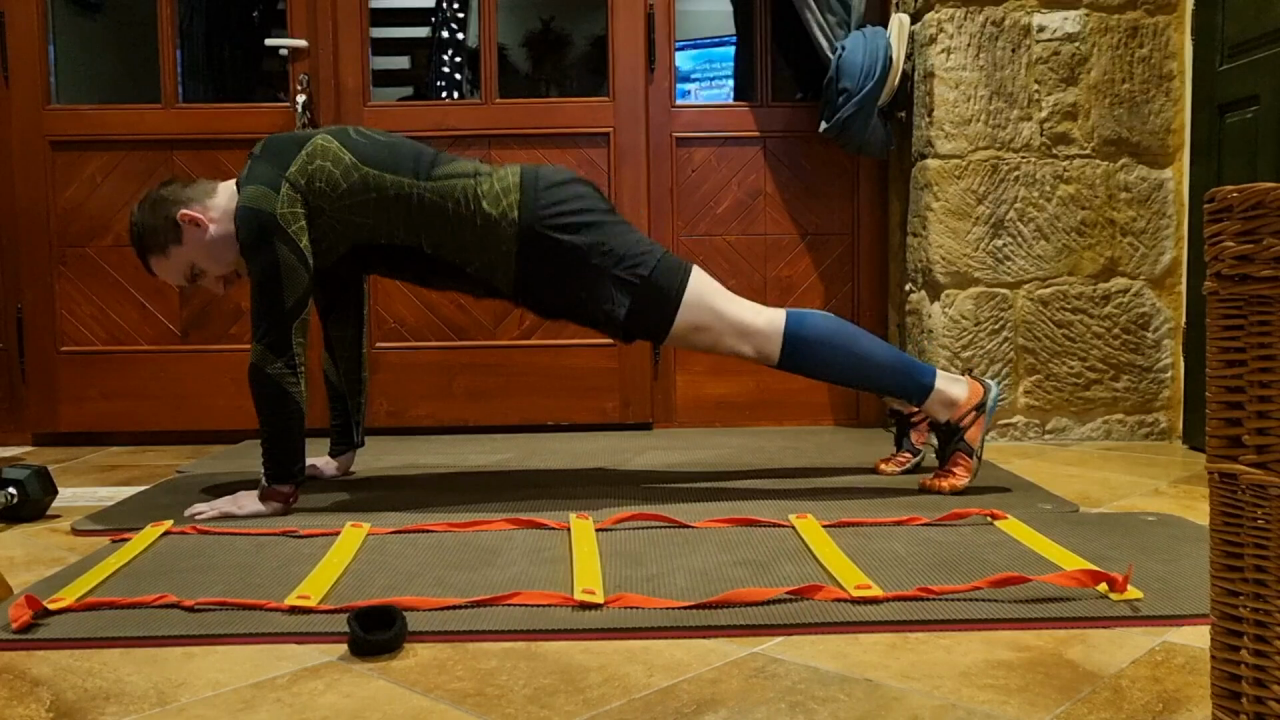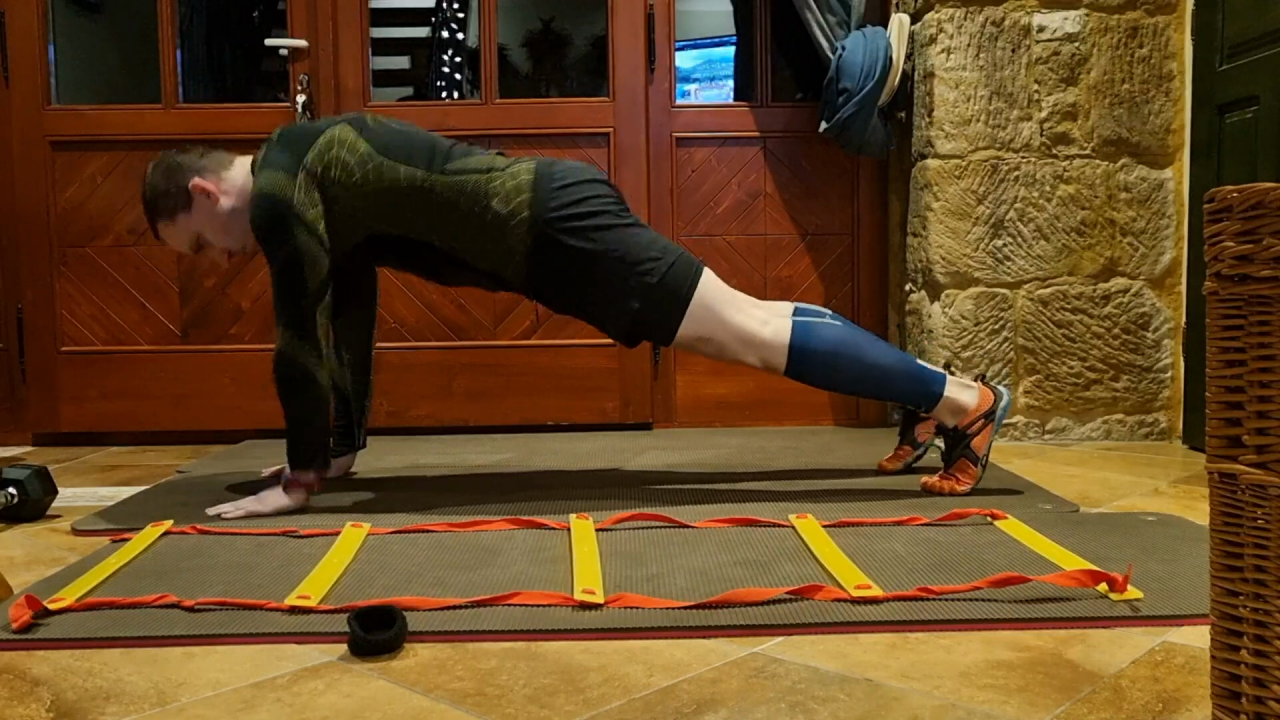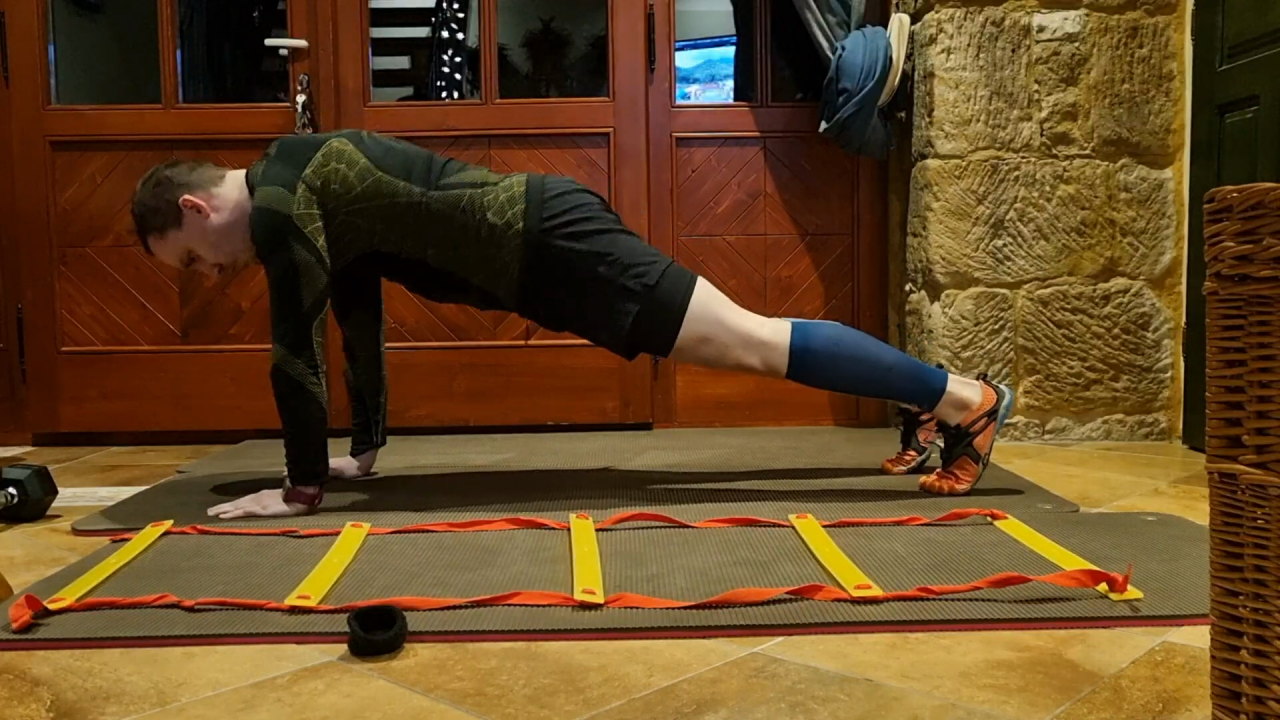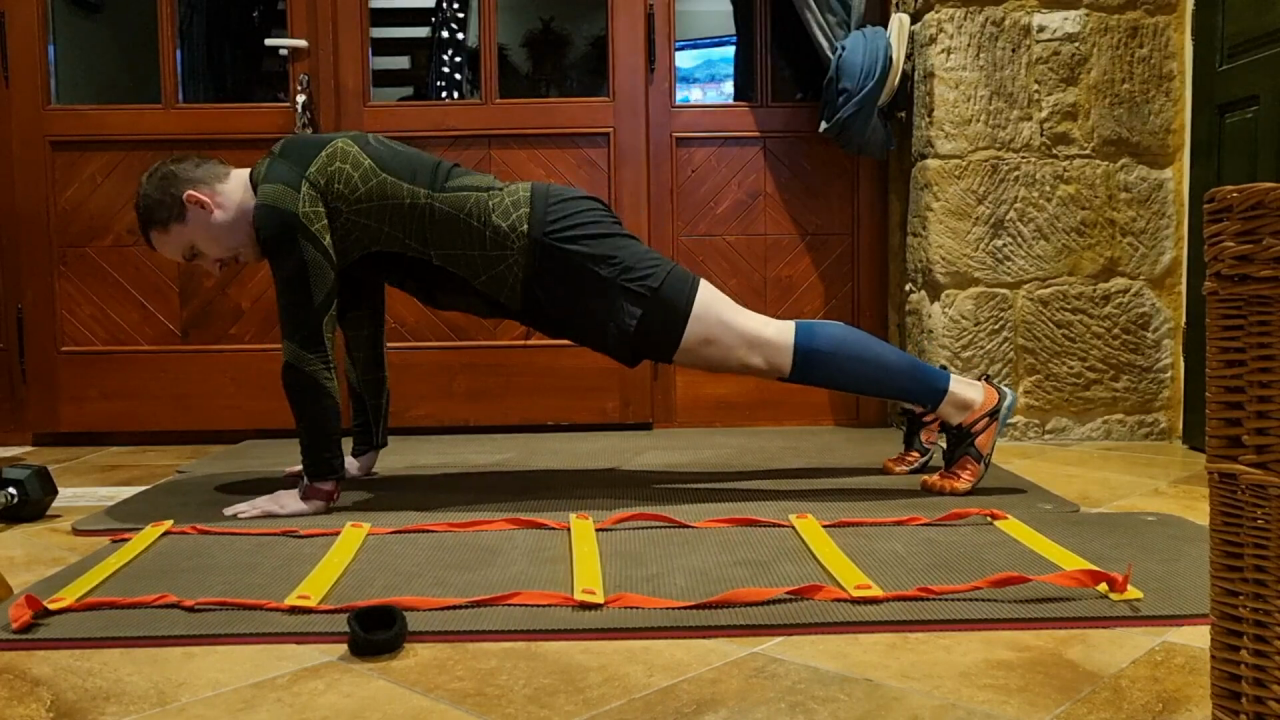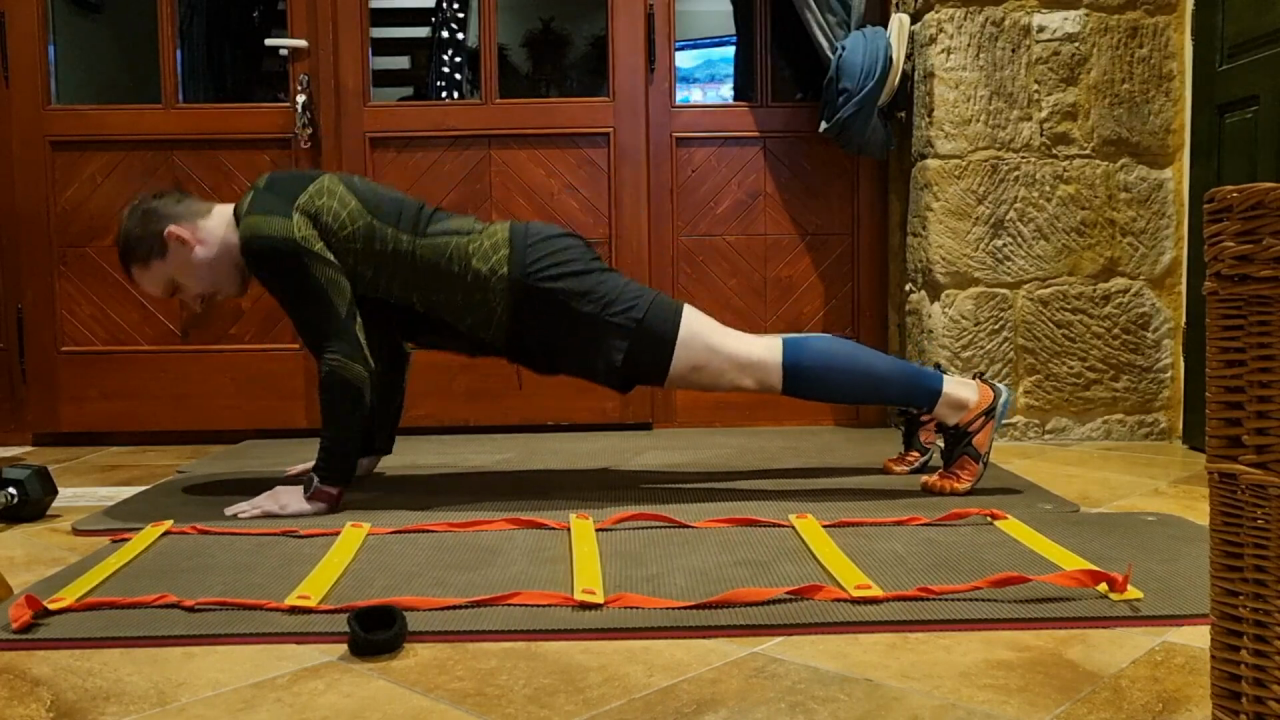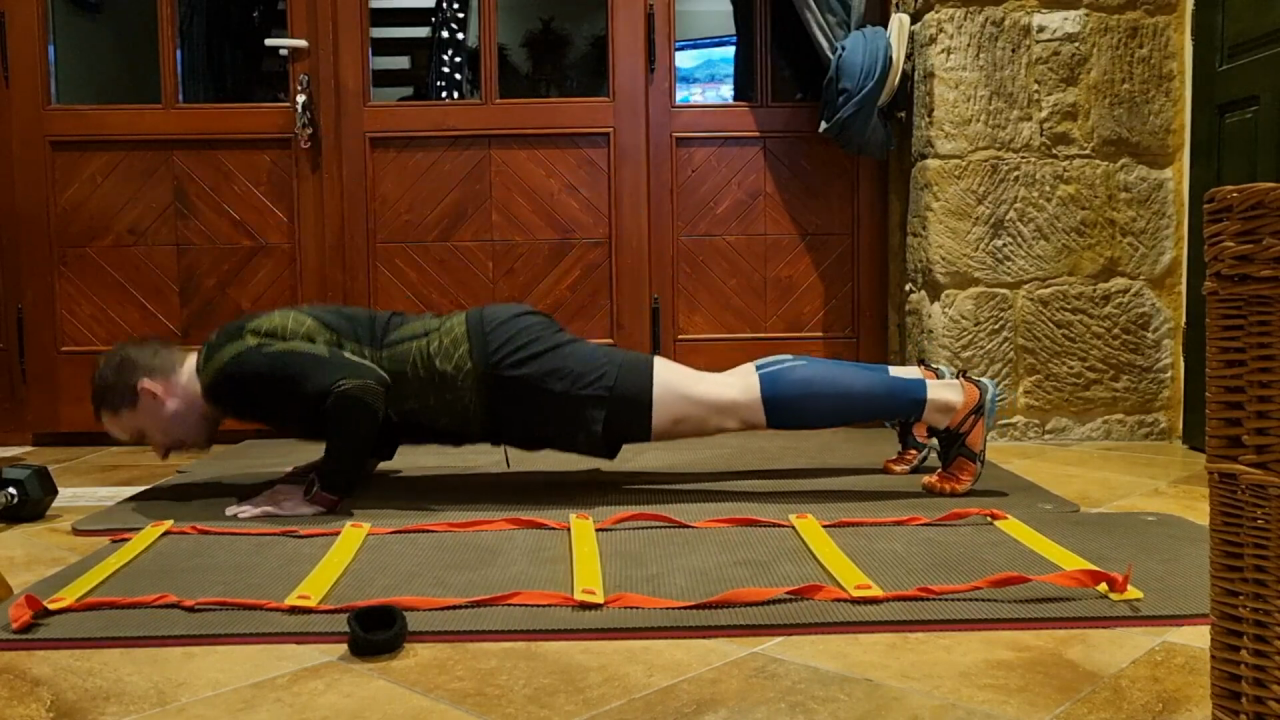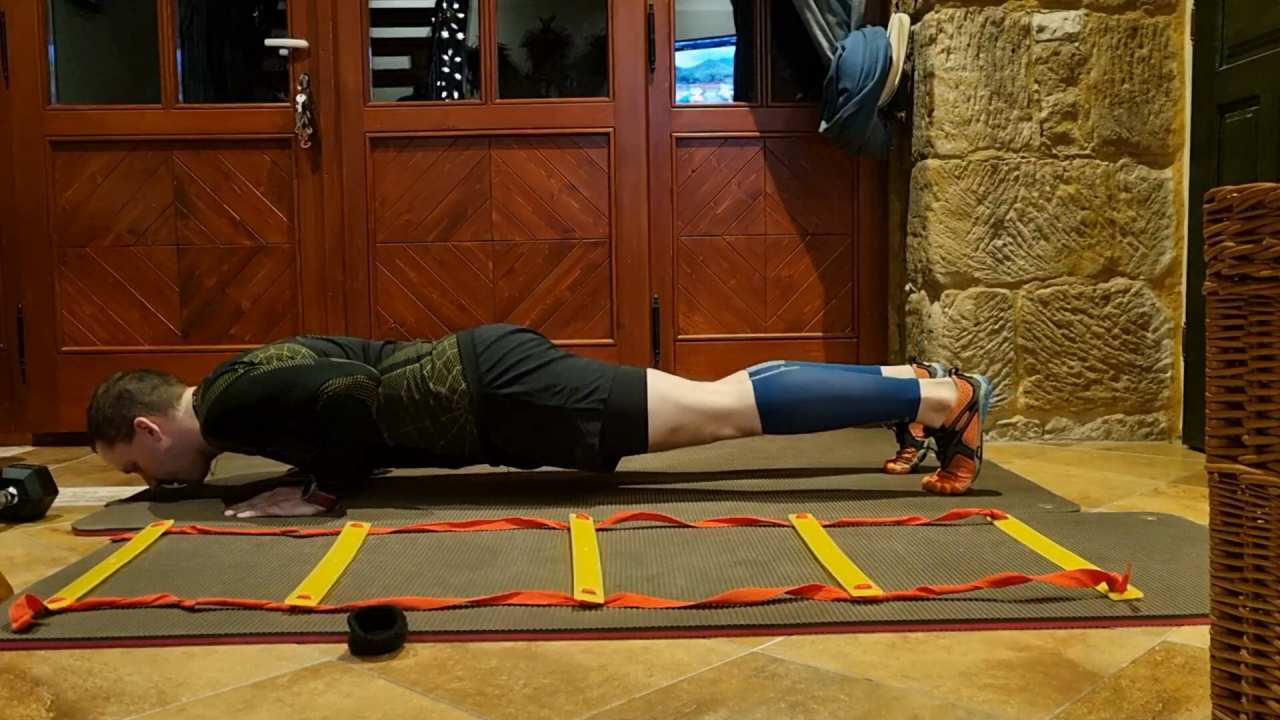
dt=0.5s
person 1, frame 1
left shoulder: (264, 209)
right shoulder: (295, 185)
left elbow: (274, 355)
right elbow: (341, 320)
left wrist: (279, 486)
right wrist: (340, 450)
left hip: (536, 231)
right hip: (531, 219)
left knee: (744, 331)
right knee: (739, 328)
left ankle: (951, 398)
right ankle: (914, 398)
person 1, frame 2
left shoulder: (278, 194)
right shoulder: (318, 169)
left elbow: (303, 334)
right elbow: (348, 312)
left wrist: (302, 478)
right wrist: (341, 445)
left hip: (553, 229)
right hip: (550, 209)
left knee: (751, 341)
right knee: (746, 325)
left ankle: (960, 402)
right ankle: (916, 414)
person 1, frame 3
left shoulder: (277, 205)
right shoulder: (311, 184)
left elbow: (297, 353)
right elbow: (357, 318)
left wrist: (302, 486)
right wrist: (363, 449)
left hip: (545, 242)
right hip: (541, 230)
left knee: (751, 342)
right knee: (746, 340)
left ankle: (963, 399)
right ankle: (927, 398)
person 1, frame 4
left shoulder: (279, 204)
right shoulder: (309, 181)
left elbow: (306, 350)
right elbow: (358, 319)
left wrist: (316, 481)
right wrist: (363, 448)
left hip: (548, 249)
right hip: (541, 244)
left knee: (759, 343)
right knee: (752, 345)
left ankle: (967, 399)
right ankle: (930, 399)
person 1, frame 5
left shoulder: (268, 233)
right shoulder: (289, 210)
left elbow: (344, 359)
right elbow: (379, 325)
left wrist: (323, 487)
right wrist: (366, 449)
left hip: (529, 290)
right hip: (523, 274)
left knee: (745, 365)
right knee: (745, 360)
left ankle: (962, 397)
right ankle: (928, 401)
person 1, frame 6
left shoulder: (231, 370)
right shoulder: (249, 349)
left elbow: (357, 386)
left wrist: (324, 489)
right wrist: (342, 461)
left hip: (498, 370)
right hip: (487, 350)
left knee: (725, 403)
right knee: (722, 394)
left ankle: (948, 399)
right ankle: (914, 384)
person 1, frame 7
left shoulder: (229, 402)
right shoulder: (248, 381)
left elbow: (349, 387)
left wrist: (322, 488)
right wrist: (327, 463)
left hip: (493, 391)
right hip: (484, 372)
left knee: (721, 411)
right knee: (721, 402)
left ankle: (942, 395)
right ankle: (911, 386)
